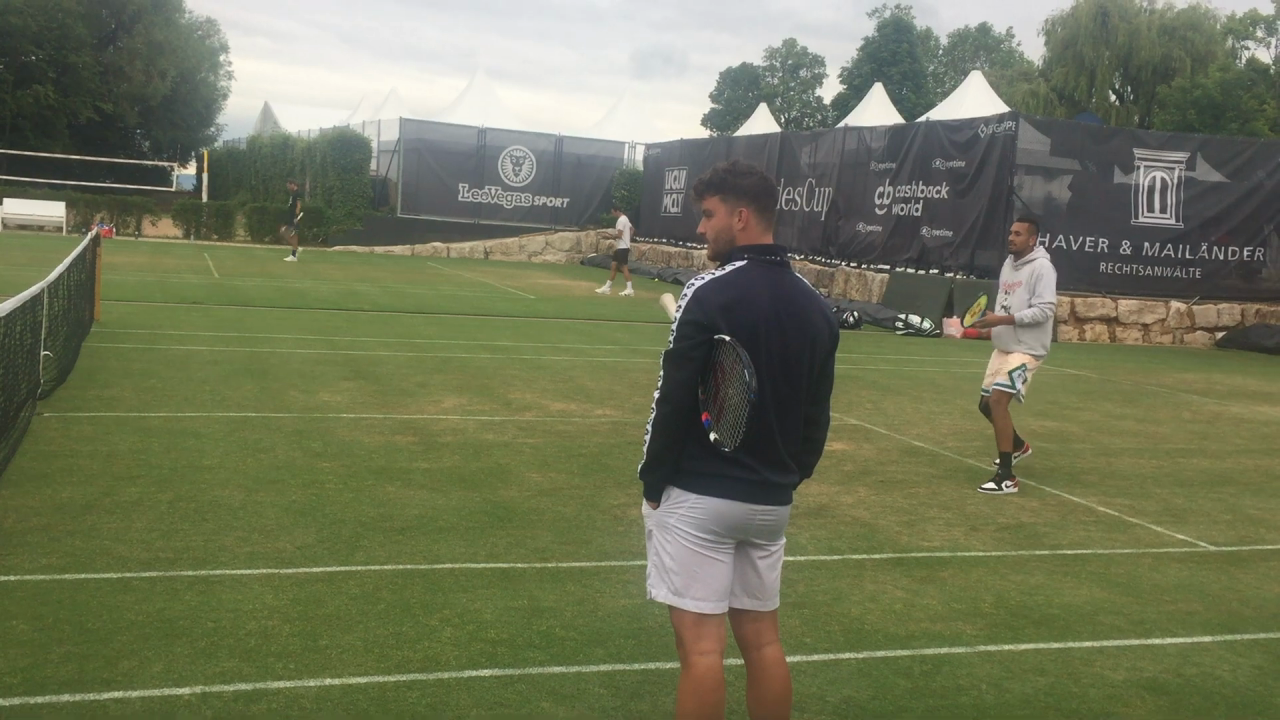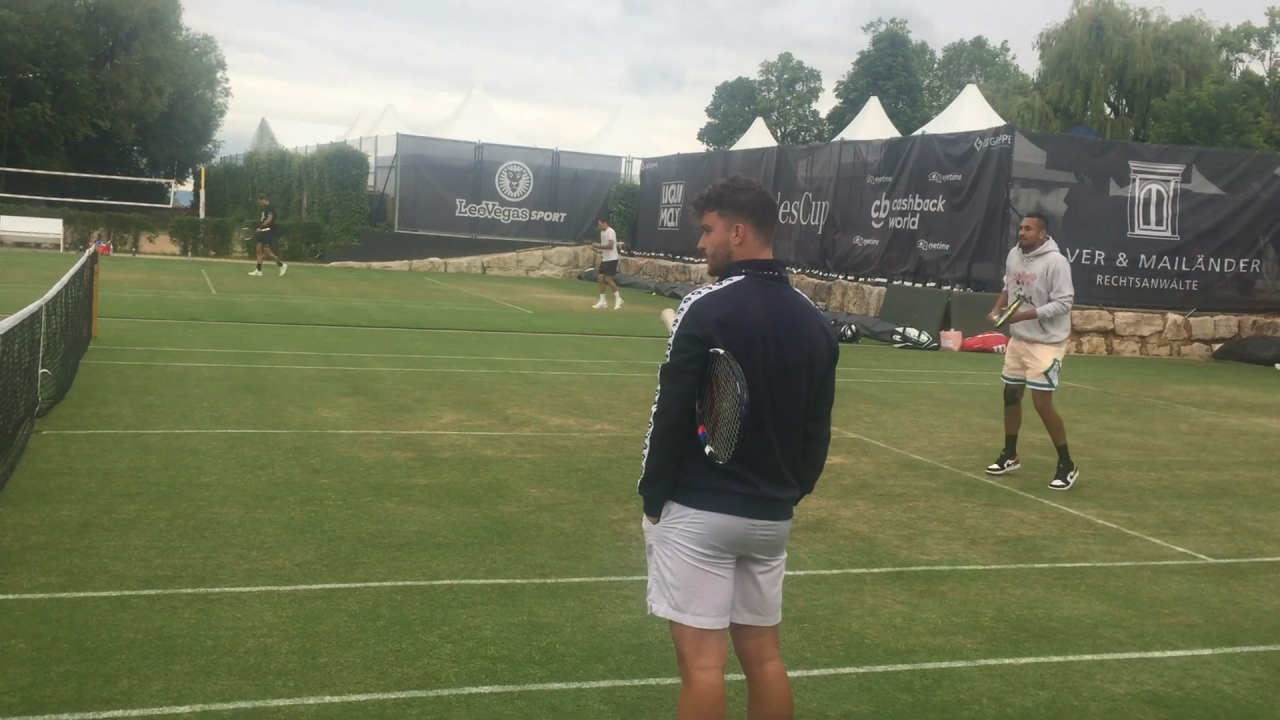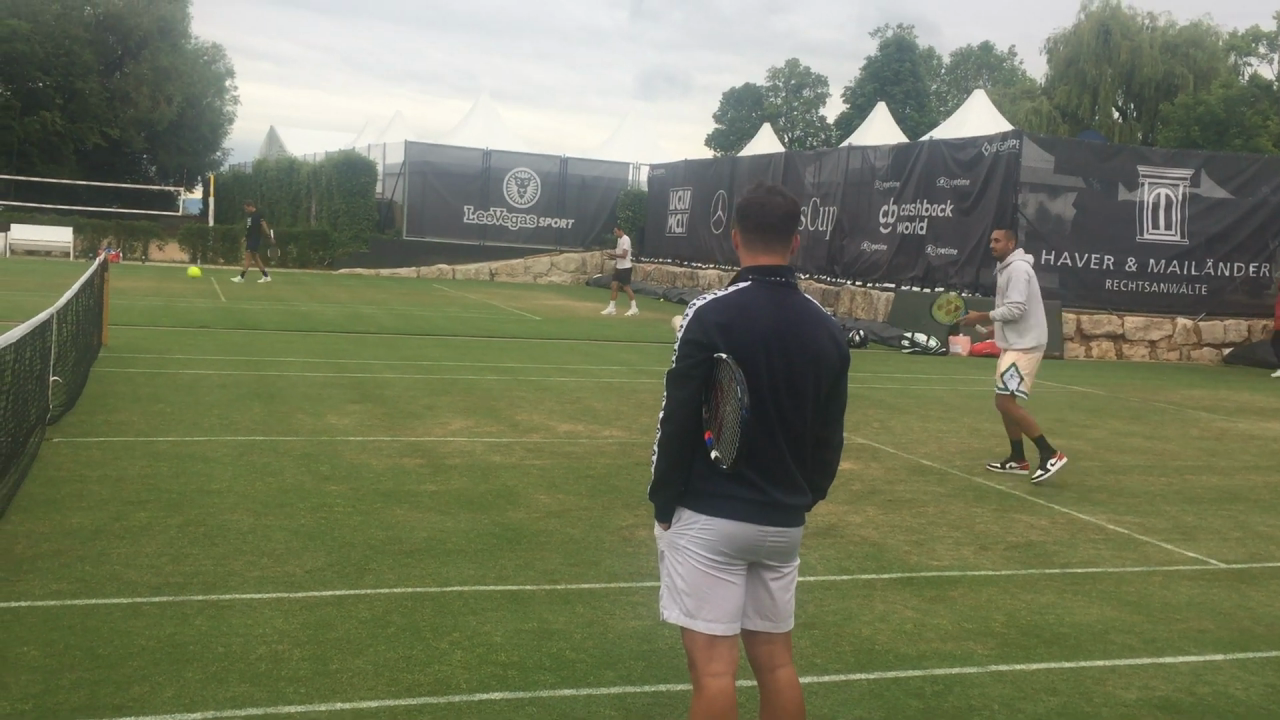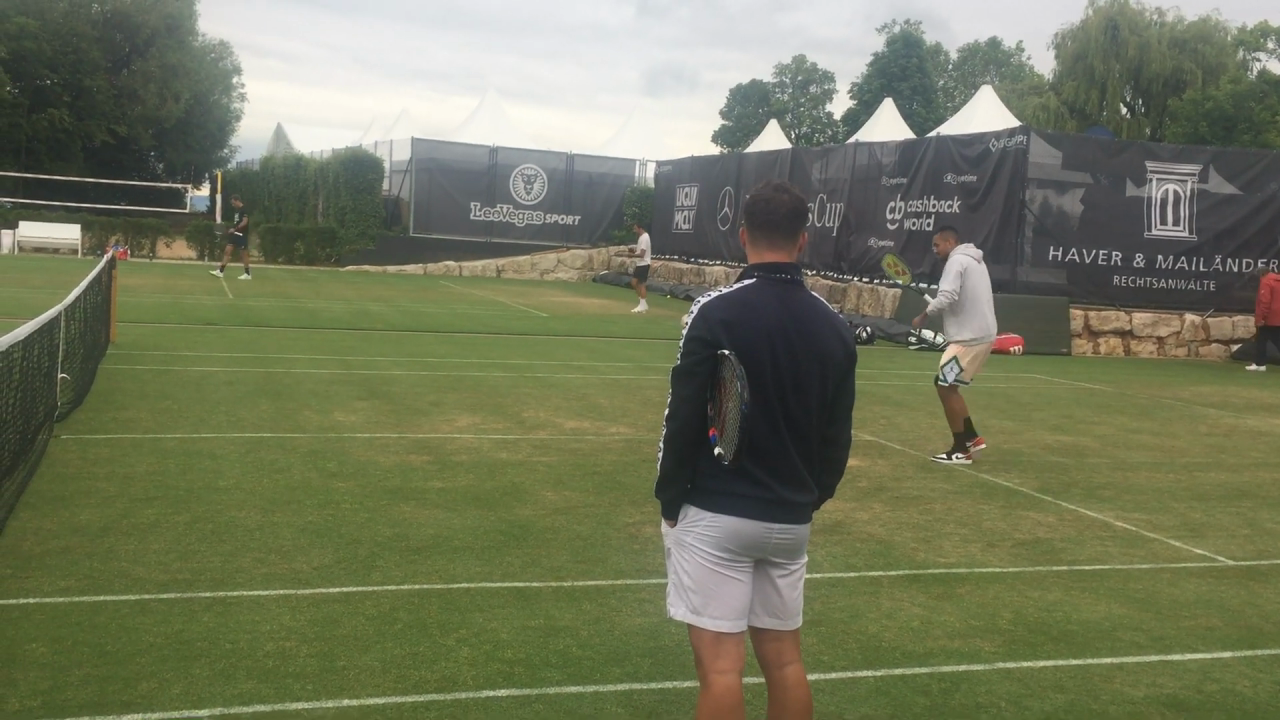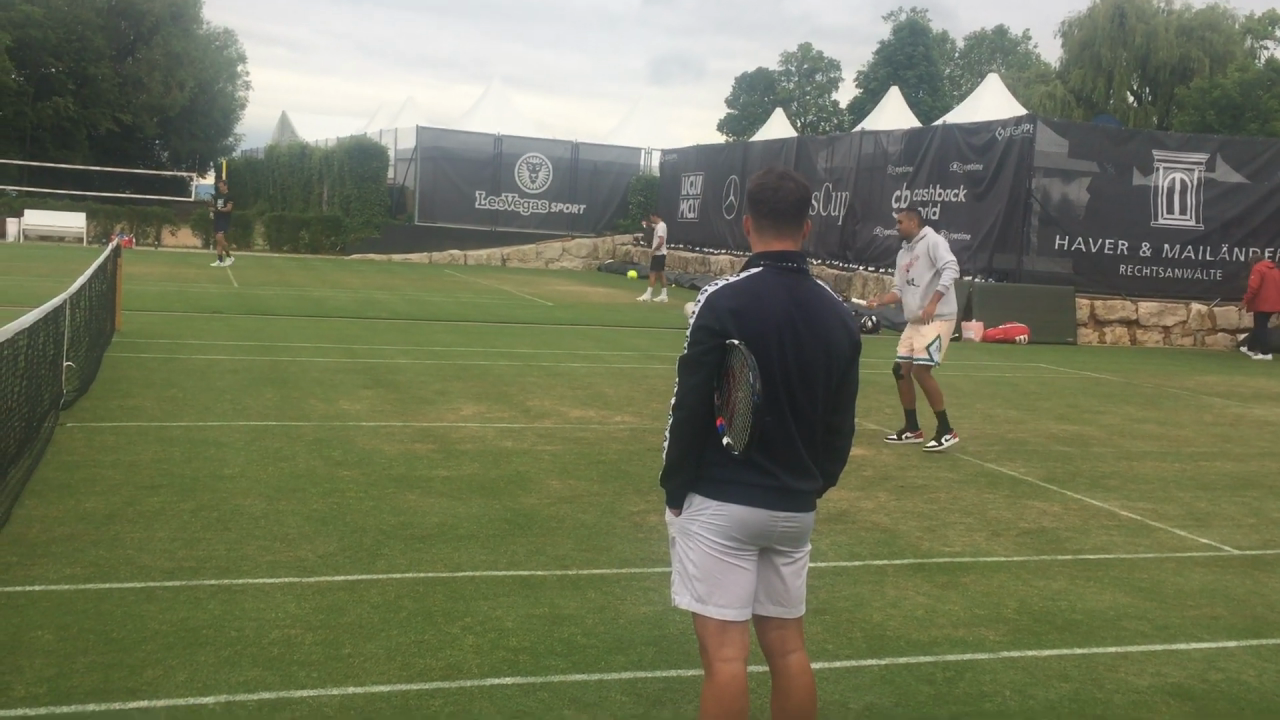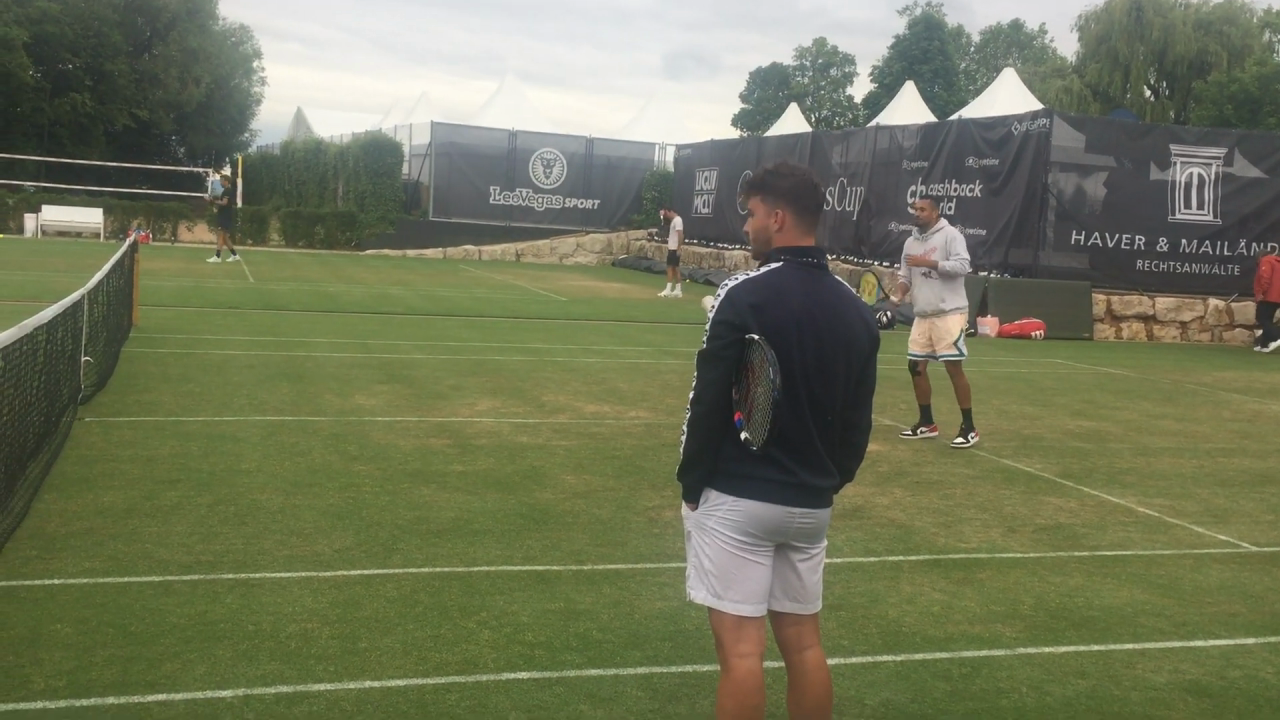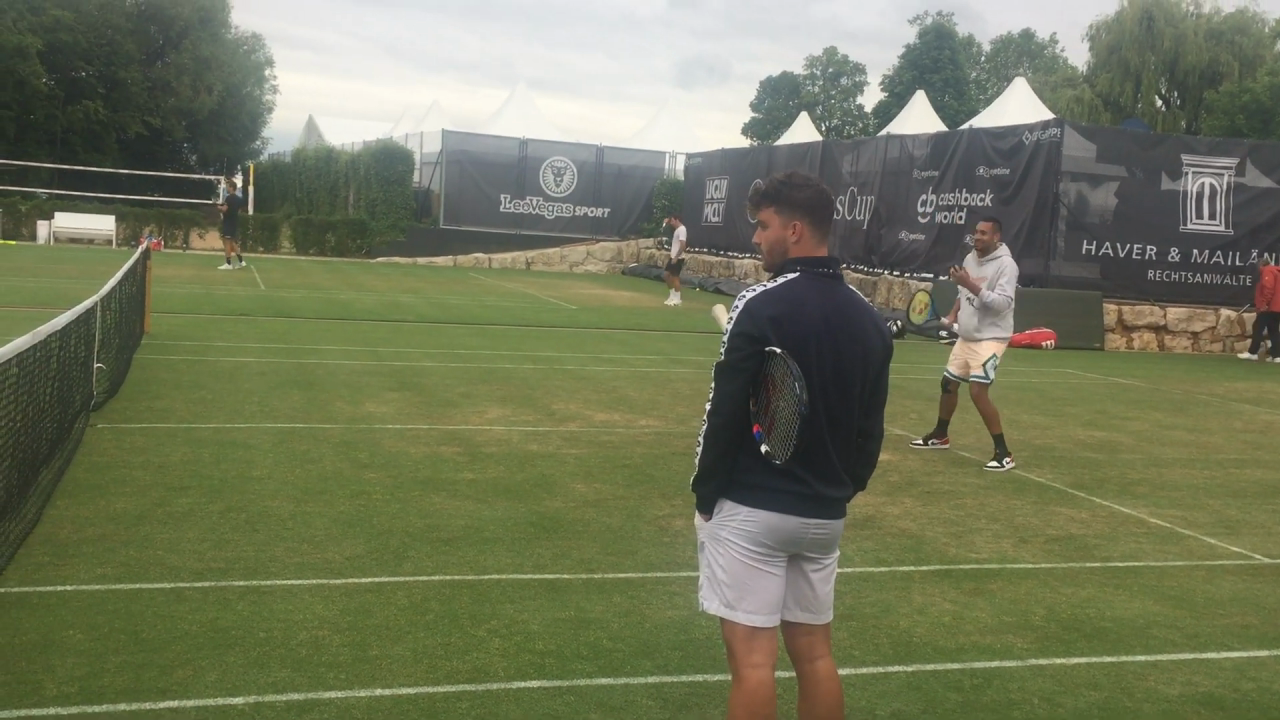
dt=0.5s
person 1, frame 1
left shoulder: (710, 294)
right shoulder: (815, 306)
left elbow: (674, 400)
right elbow: (816, 415)
left wrist: (653, 482)
left hip: (698, 495)
right hip: (771, 501)
left knee: (700, 645)
right knee: (762, 639)
person 1, frame 2
left shoulder: (707, 309)
right shoulder: (814, 321)
left elbow: (671, 414)
right elbow: (818, 430)
left wrist: (652, 496)
left hip: (698, 512)
right hip: (771, 516)
left knee: (701, 661)
right knee: (763, 654)
person 1, frame 3
left shoulder: (712, 315)
right shoulder: (826, 328)
left elbow: (679, 420)
right elbow: (830, 437)
left wrist: (663, 502)
left hip: (709, 517)
right hip: (783, 522)
left knee: (713, 665)
right knee: (775, 659)
person 1, frame 4
left shoulder: (717, 312)
right shoulder: (834, 326)
left elbow: (684, 418)
right elbow: (837, 436)
left wrist: (669, 499)
left hip: (715, 515)
right hip: (790, 520)
left knee: (719, 664)
right knee: (784, 657)
person 1, frame 5
left shoulder: (724, 300)
right shoulder: (838, 313)
left elbow: (690, 408)
right elbow: (841, 424)
left wrist: (674, 489)
left hip: (720, 504)
right hip: (795, 508)
left knee: (725, 653)
right knee: (788, 646)
person 1, frame 6
left shoulder: (745, 295)
right shoulder: (855, 309)
left elbow: (708, 402)
right elbow: (858, 420)
left wrist: (691, 483)
left hip: (736, 499)
right hip: (810, 504)
left knee: (740, 648)
right knee: (803, 642)
person 1, frame 7
left shoulder: (762, 306)
right shoulder: (869, 319)
left elbow: (725, 413)
right elbow: (871, 428)
left wrist: (705, 493)
left hip: (750, 509)
right hip: (824, 515)
left knee: (752, 658)
right knee: (814, 651)
person 2, frame 1
left shoulder: (1042, 268)
right shoulder: (1008, 264)
left elbow: (1043, 311)
left wrist: (1001, 320)
right wrist: (989, 318)
left hip: (1026, 351)
right hip: (1002, 349)
left knee: (1000, 403)
right knee: (986, 404)
left ankle: (1006, 477)
right ankle: (1018, 445)
person 2, frame 2
left shoulder: (1056, 262)
right shoulder: (1014, 255)
left elbow: (1063, 303)
left wrist: (1027, 314)
right wrist: (998, 308)
left hip: (1046, 342)
right hip: (1019, 338)
left knee: (1041, 403)
right knee: (1011, 395)
left ankle: (1066, 465)
right ankle: (1009, 454)
person 2, frame 3
left shoulder: (1018, 269)
right shoulder: (1005, 268)
left elbow: (1014, 309)
left wrist: (982, 317)
right wrist: (991, 324)
left hip: (1024, 347)
right hip: (1016, 345)
left knee: (1005, 403)
right knee: (1007, 401)
left ankle: (1051, 454)
right ankle: (1017, 459)
person 2, frame 4
left shoulder: (956, 262)
right shoulder: (975, 261)
left elbow: (946, 297)
left wrist: (923, 316)
right wrist: (935, 311)
left hip: (968, 337)
right hip: (982, 335)
left knee: (945, 389)
right knee: (949, 387)
left ankle: (960, 450)
right ankle: (971, 437)
person 2, frame 5
left shoulder: (933, 241)
right shoulder: (903, 253)
left elbow: (951, 270)
right elbow: (900, 291)
left wrist: (933, 303)
right wrist: (879, 301)
left hip: (936, 319)
right hip: (914, 321)
left knee: (922, 372)
right knee: (901, 370)
left ankle: (946, 431)
right ankle: (912, 429)
person 2, frame 6
left shoulder: (950, 235)
right shoulder: (911, 242)
left elbow: (962, 265)
right elbow: (905, 276)
left wrist: (928, 263)
right wrist: (900, 292)
left hip: (950, 312)
right hip: (923, 315)
left knee: (954, 368)
right knee: (916, 366)
left ankle: (969, 428)
right ankle: (927, 423)
person 2, frame 7
left shoulder: (1006, 264)
right shoulder: (970, 259)
left elbow: (1003, 302)
left wrist: (970, 286)
right wrist: (953, 314)
left hip: (991, 338)
right hip: (965, 337)
left knee: (978, 391)
right knee: (948, 385)
left ankle: (1003, 453)
right ankle: (940, 435)
